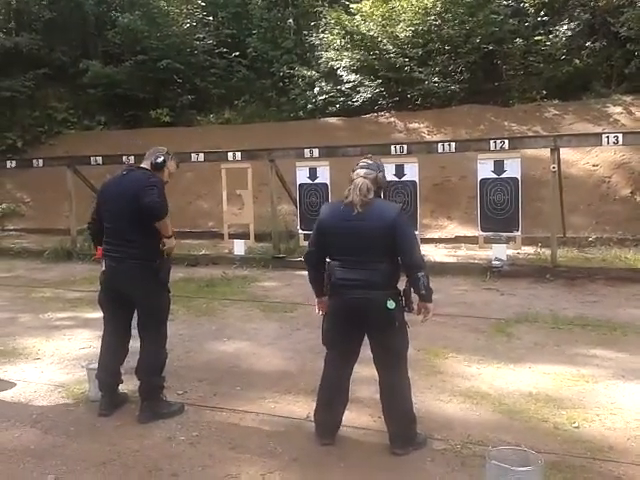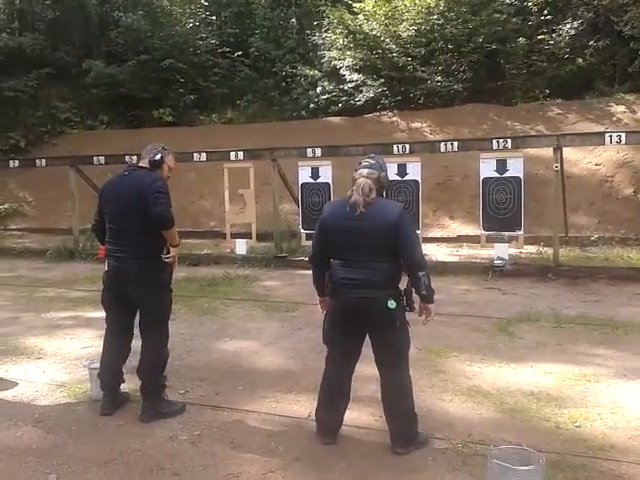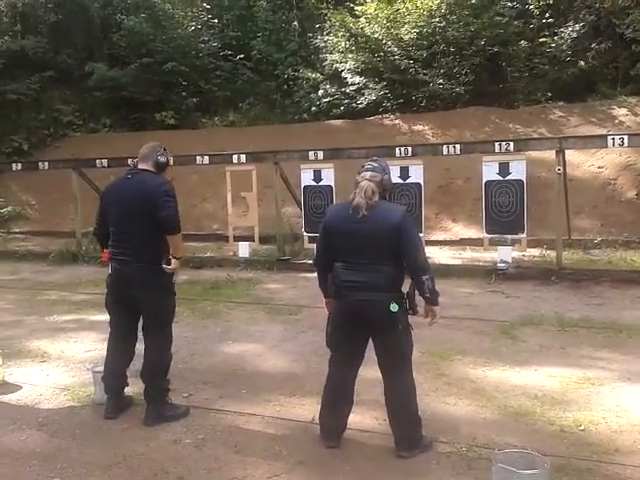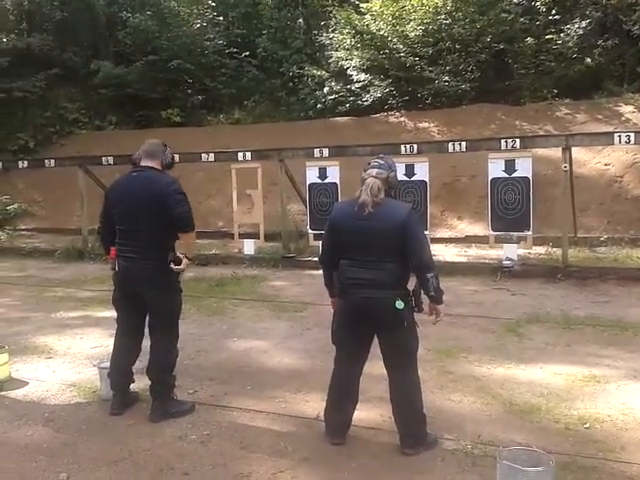
dt=0.3s
person 1, frame 1
left shoulder: (329, 213)
right shoulder: (392, 213)
left elbow: (313, 258)
right elbow: (412, 259)
left wrist: (321, 292)
right wrist: (424, 296)
left hip: (341, 301)
right hip: (382, 302)
left knee: (336, 366)
right knee: (393, 370)
left ankle: (325, 430)
right ankle: (403, 438)
person 1, frame 2
left shoulder: (331, 212)
right shoulder: (394, 213)
left elbow: (318, 258)
right elbow: (414, 259)
left wrist: (323, 293)
right wrist: (426, 296)
left hip: (343, 301)
right hip: (383, 301)
left knee: (337, 365)
right knee: (394, 369)
left ankle: (327, 429)
right ankle: (404, 437)
person 1, frame 3
left shoulder: (334, 214)
right shoulder: (397, 215)
left elbow: (322, 261)
right elbow: (417, 262)
left wrist: (329, 294)
right wrist: (430, 298)
left hip: (346, 303)
right hip: (386, 304)
left knee: (341, 368)
right knee: (397, 373)
left ankle: (330, 433)
right ankle: (408, 441)
person 1, frame 4
left shoulder: (340, 212)
right shoulder: (402, 213)
left elbow: (327, 258)
right elbow: (422, 260)
left wrist: (334, 292)
right wrist: (435, 297)
left hip: (351, 301)
right hip: (391, 302)
left knee: (346, 365)
right knee: (403, 370)
left ankle: (335, 429)
right ankle: (413, 438)
person 2, frame 1
left shoulder: (109, 185)
right shoulder: (149, 181)
left elbow: (95, 228)
right elbow: (155, 208)
right wrist: (168, 236)
left hip: (112, 270)
right hip: (145, 271)
left knee: (114, 332)
right knee: (153, 337)
left ankle: (108, 396)
right ankle: (151, 402)
person 2, frame 2
left shoulder: (110, 186)
right shoulder: (153, 183)
left elbow: (99, 229)
right elbow: (162, 216)
right wrist: (174, 244)
left hip: (115, 270)
right hip: (148, 271)
left knee: (116, 332)
right knee: (154, 337)
left ankle: (110, 396)
right ankle: (153, 402)
person 2, frame 3
left shoulder: (112, 189)
right shoulder: (159, 186)
left elbow: (101, 232)
right elbow: (171, 224)
right wrist: (176, 256)
left hip: (119, 273)
right hip: (152, 274)
left knee: (120, 336)
right knee: (157, 340)
left ankle: (114, 400)
right ankle: (156, 406)
person 2, frame 4
left shoulder: (116, 187)
right shoulder: (167, 184)
left elbow: (105, 231)
right elbow: (185, 222)
right wrist: (187, 255)
left hip: (125, 271)
right hip: (159, 271)
left knee: (126, 332)
right knee: (163, 337)
left ankle: (119, 396)
right ankle: (162, 402)
